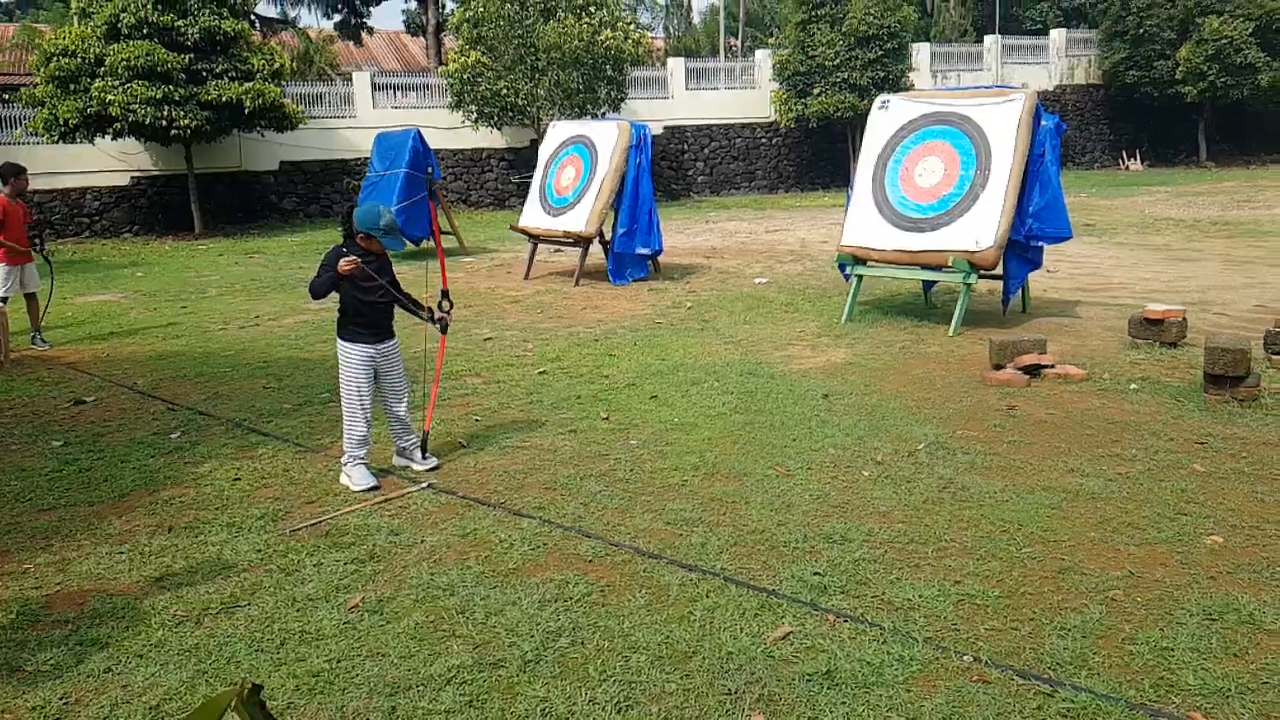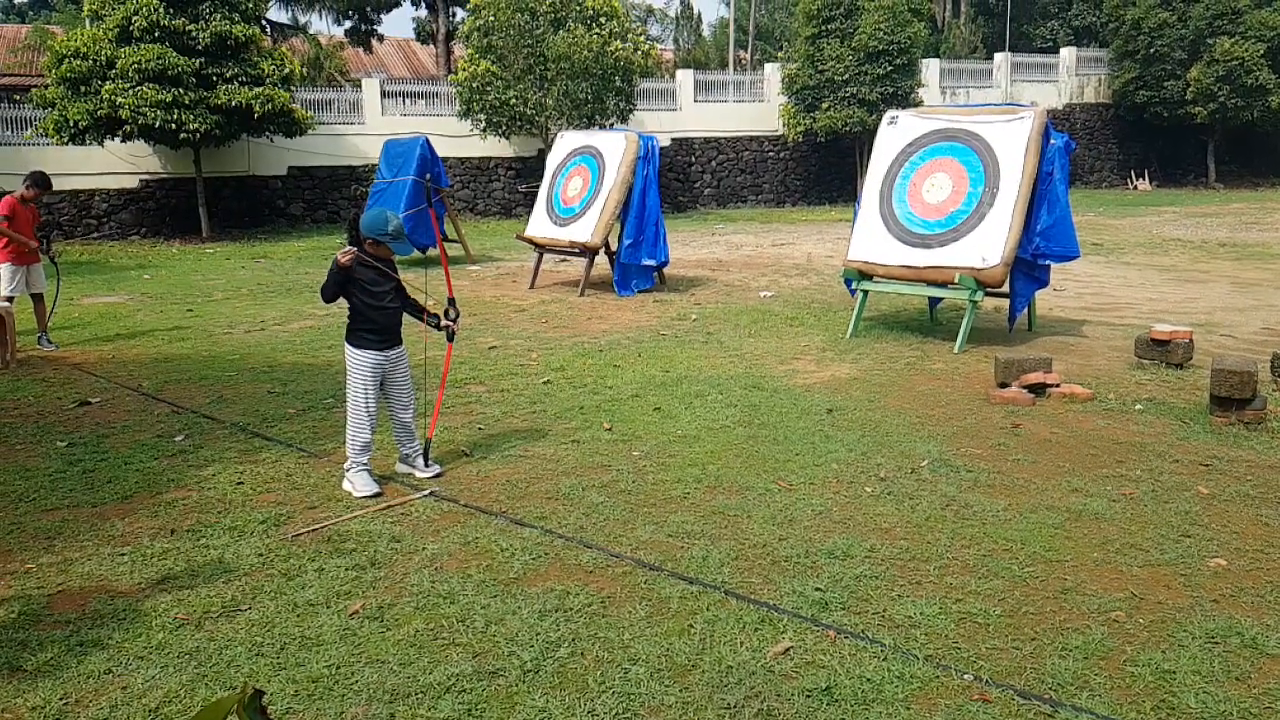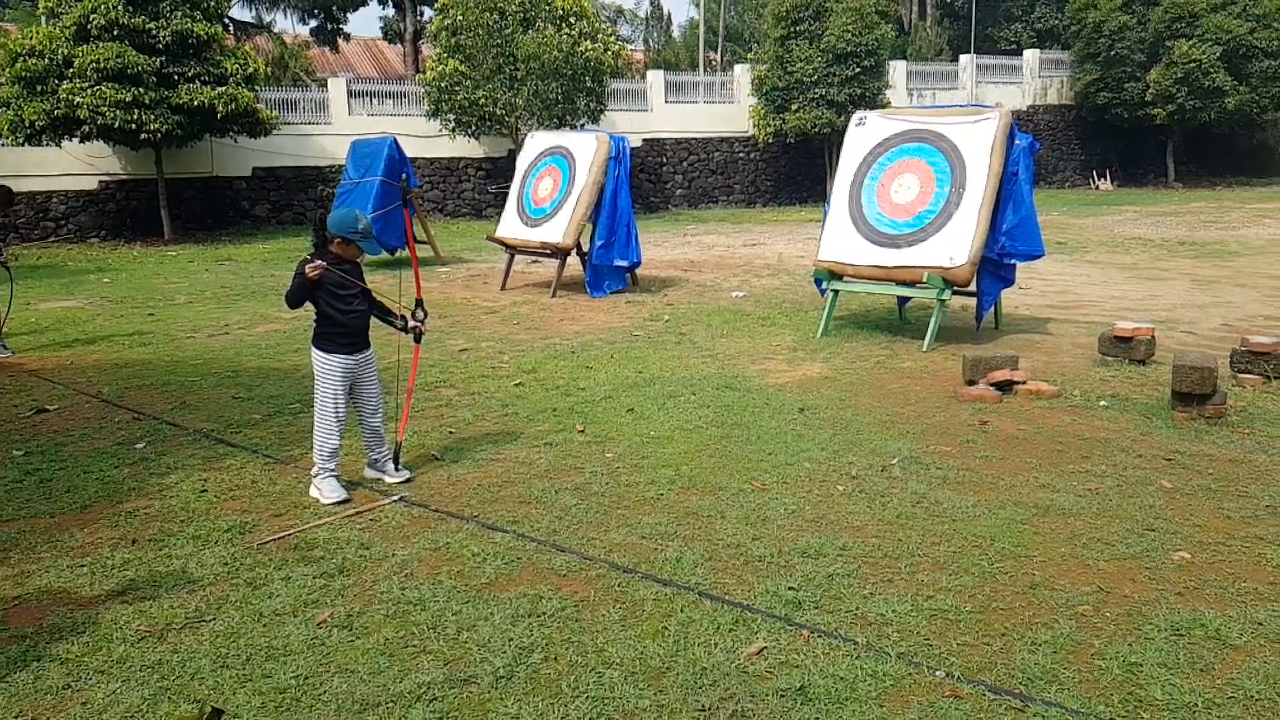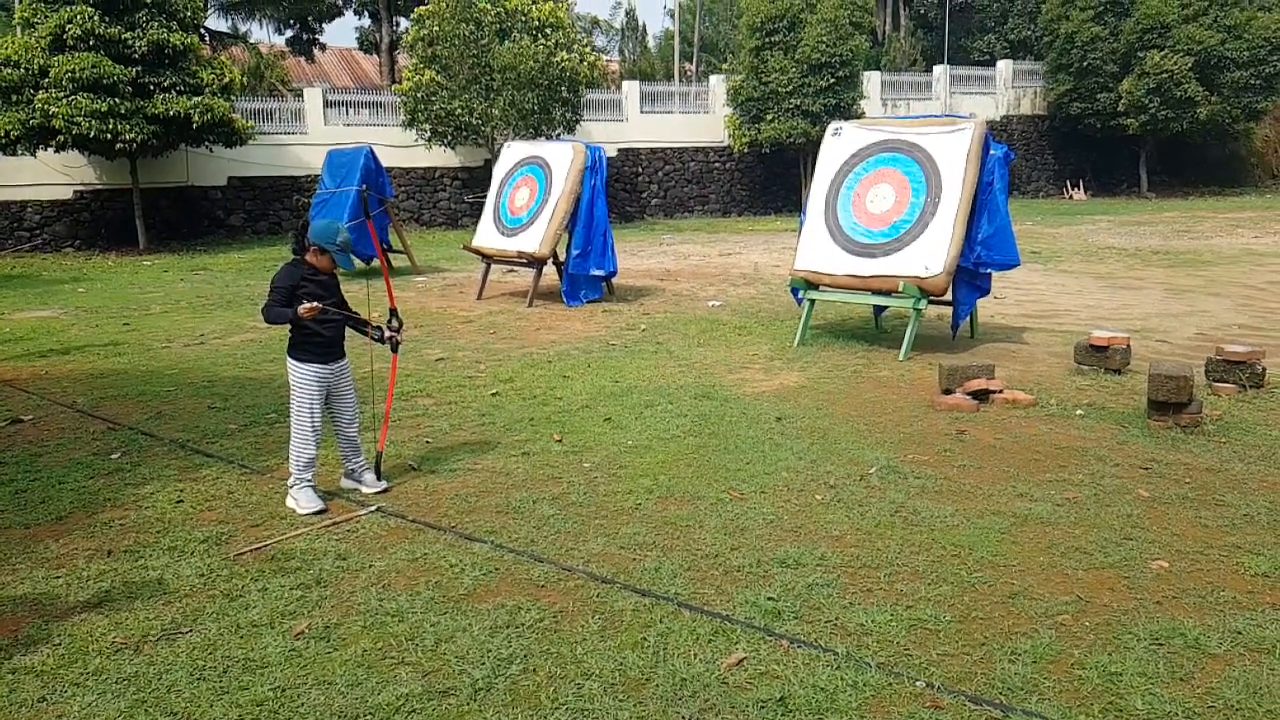
dt=0.7s
person 1, frame 1
left shoulder: (381, 259)
right shoulder: (339, 255)
left elbow: (397, 293)
right elbow: (316, 291)
left wrist: (428, 313)
right wrist: (337, 273)
left hip: (387, 342)
right hip: (355, 345)
left knee: (398, 400)
right knee: (358, 406)
left ankle: (407, 449)
right ankle: (353, 464)
person 1, frame 2
left shoulder: (386, 265)
right shoulder: (349, 263)
left elbow: (404, 299)
right elbow: (328, 296)
left wrist: (435, 321)
right wrist: (340, 269)
left hip: (394, 348)
right hip: (363, 351)
left knee: (404, 406)
right knee: (363, 412)
left ankle: (411, 456)
right ankle: (356, 470)
person 1, frame 3
left shoulder: (353, 267)
right shoulder: (312, 265)
left elbow: (370, 301)
right elbow: (292, 301)
left wrist: (402, 322)
right wrist: (307, 280)
left hip: (362, 352)
right hip: (331, 355)
left knee: (372, 411)
right knee: (331, 417)
left ankle: (379, 461)
right ankle: (323, 476)
person 1, frame 4
left shoulder: (329, 277)
right shoulder: (290, 275)
left elbow: (345, 313)
right elbow: (270, 312)
left wrist: (378, 333)
right wrist: (297, 314)
left hip: (338, 362)
right hip: (307, 366)
left knee: (348, 421)
right knee: (307, 427)
left ankle: (355, 471)
right ankle: (300, 486)
